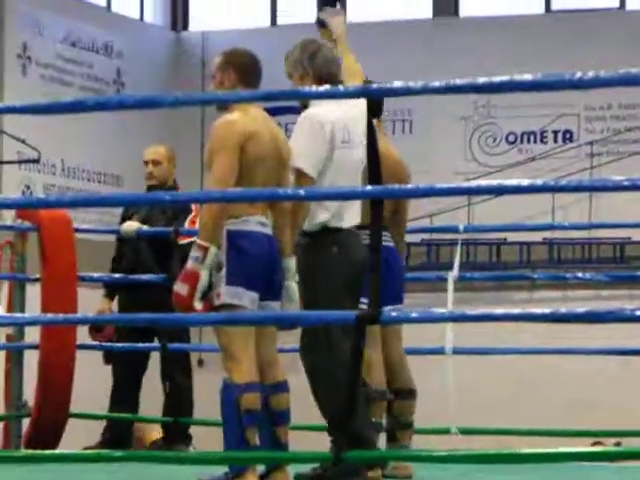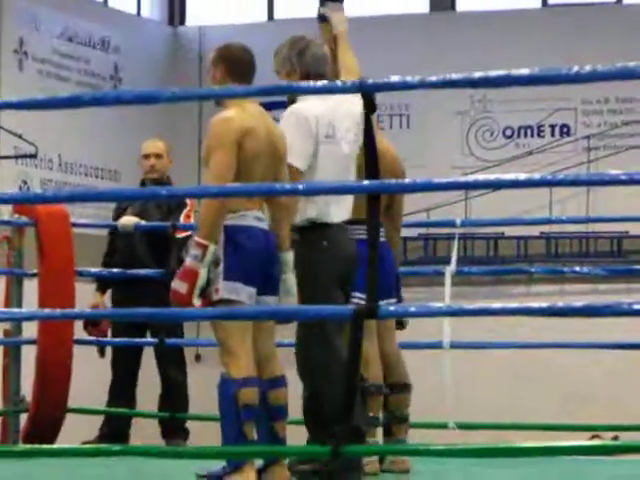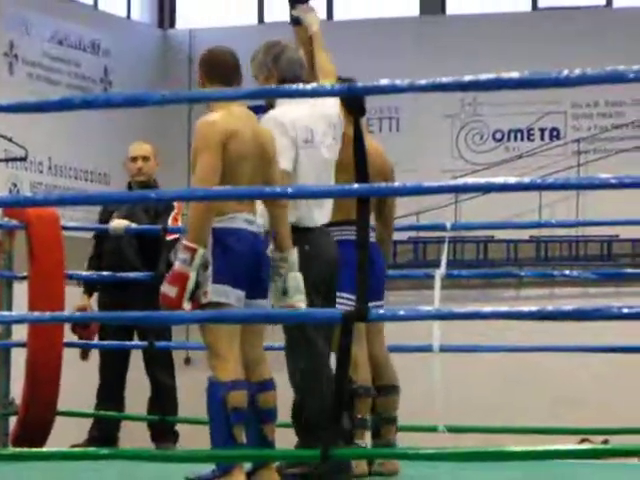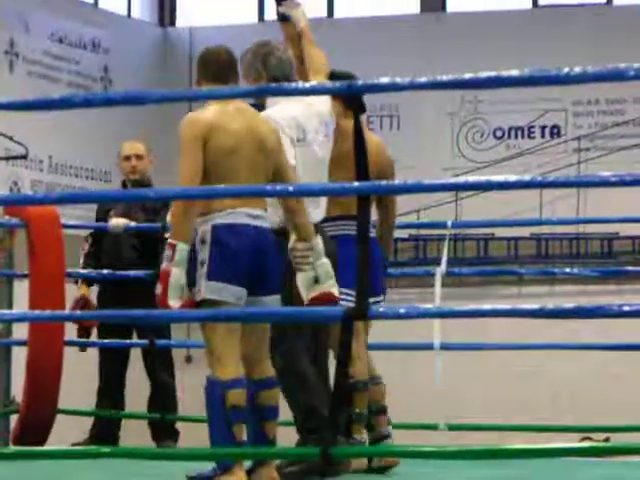
dt=0.2s
person 1, frame 1
left shoulder: (316, 117)
right shoulder: (358, 110)
left elbow: (300, 189)
left hip: (323, 247)
right hip: (349, 242)
left knee: (331, 352)
right knee: (321, 349)
person 1, frame 2
left shoulder: (301, 112)
right shoulder: (350, 108)
left elbow: (291, 184)
left hip: (315, 240)
right hip: (339, 236)
left knee: (325, 348)
right knee: (319, 346)
right ankle: (323, 441)
person 1, frame 3
left shoulder: (280, 119)
right shoulder: (328, 110)
left elbow: (280, 187)
right elbow: (327, 76)
left hip: (298, 243)
right hip: (322, 241)
left knee: (308, 352)
right knee: (311, 348)
person 1, frame 4
left shoulder: (272, 118)
right shoulder: (319, 107)
left hip: (289, 242)
right hip: (316, 239)
left knee: (290, 350)
right knee: (311, 349)
left ankle: (320, 442)
right ankle: (314, 444)
person 2, frame 1
right shoulder: (395, 157)
left elbow: (351, 85)
left wrist: (338, 36)
right hip: (385, 254)
left knee: (368, 350)
right knee: (392, 353)
person 2, frame 2
right shoulder: (391, 153)
left elbow: (347, 82)
right wrist: (392, 266)
left hip: (350, 248)
right hip: (379, 250)
left knee: (363, 347)
right knee: (387, 348)
left ankle: (366, 446)
right ankle: (397, 444)
person 2, frame 3
left shoulder: (339, 134)
right shoulder: (379, 152)
right wrist: (381, 259)
left hip: (339, 250)
right hip: (365, 249)
left knee: (354, 350)
right knee: (374, 350)
person 2, frame 4
left shoulder: (338, 130)
right shoulder: (378, 146)
left elbow: (313, 75)
right elbow: (387, 211)
right wrist: (383, 254)
left hip: (338, 244)
right hip: (366, 246)
left knee: (350, 346)
right knee: (355, 344)
left ankle: (356, 440)
right ankle: (380, 436)
person 3, frame 1
left shoulder: (229, 125)
right shoulder: (277, 134)
left elbow: (219, 198)
left wrist: (199, 259)
right wrist: (287, 269)
left hip: (236, 244)
right hip: (267, 245)
left knee: (238, 362)
right knee: (268, 361)
person 3, frame 2
left shoulder: (226, 121)
right shoulder: (273, 128)
left elbow: (217, 194)
left wrist: (197, 256)
right wrist: (285, 264)
left hip: (233, 239)
right hip: (263, 239)
left knee: (236, 357)
right knee: (265, 356)
person 3, frame 3
left shoulder: (212, 124)
right shoulder: (261, 131)
left elbow: (203, 198)
right elbow: (278, 204)
left wrist: (186, 260)
right wrist: (287, 264)
left hip: (222, 243)
right hip: (253, 242)
left knee: (224, 360)
right knee: (254, 359)
person 3, frame 4
left shoulder: (198, 121)
right shoulder: (266, 126)
left elbow: (185, 196)
right elbow: (293, 196)
left wrist: (173, 259)
right wrist: (313, 256)
left hip: (223, 238)
right hip: (262, 238)
left knee: (223, 359)
right knee: (258, 358)
person 4, frame 1
left shoulder: (184, 206)
right shoulder: (132, 207)
left elbow: (180, 242)
right elbow: (120, 256)
left wrist: (144, 230)
right wrist: (108, 296)
left hip: (168, 301)
right hip: (132, 301)
left knee: (175, 371)
right knee: (124, 371)
left ankle: (177, 438)
right ankle: (116, 437)
person 4, frame 2
left shoulder: (179, 201)
right shoulder: (126, 202)
left elbow: (176, 237)
right elbow: (112, 250)
left wrist: (141, 225)
right wrist: (101, 291)
left hip: (162, 295)
right hip: (125, 295)
left knee: (170, 365)
right knee: (122, 366)
left ankle: (175, 433)
right ankle: (113, 432)
person 4, frame 3
left shoulder: (167, 203)
right shoulder: (111, 205)
left elbow: (165, 239)
right elbow: (98, 252)
left wrist: (132, 228)
right wrist: (87, 293)
left hip: (150, 297)
right hip: (113, 297)
left knee: (159, 368)
right knee: (110, 369)
left ankle: (164, 437)
right ankle: (102, 435)
person 4, frame 4
left shoulder: (162, 200)
right shoulder: (107, 204)
left elbow: (165, 236)
right elbow: (93, 248)
left wrist: (131, 226)
right wrist: (84, 285)
left hip: (149, 295)
right hip: (112, 296)
left knee: (159, 366)
right knee: (110, 367)
left ankle: (165, 435)
right ankle: (103, 433)
